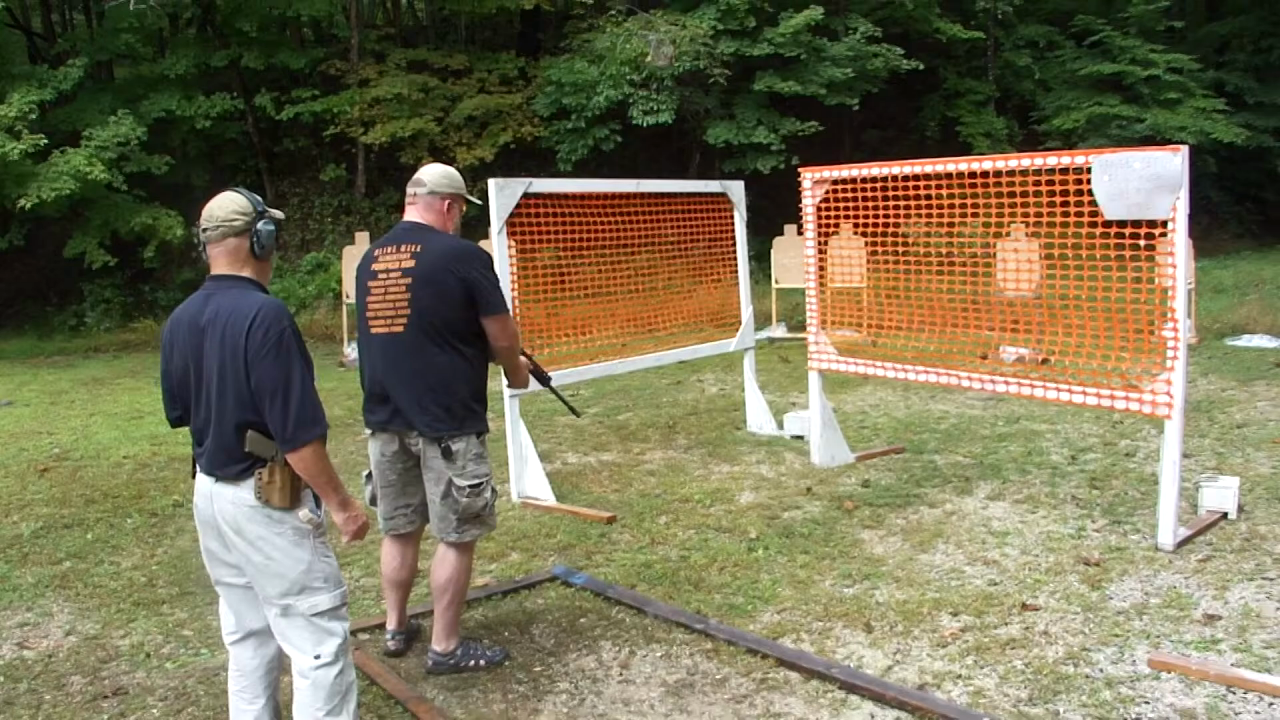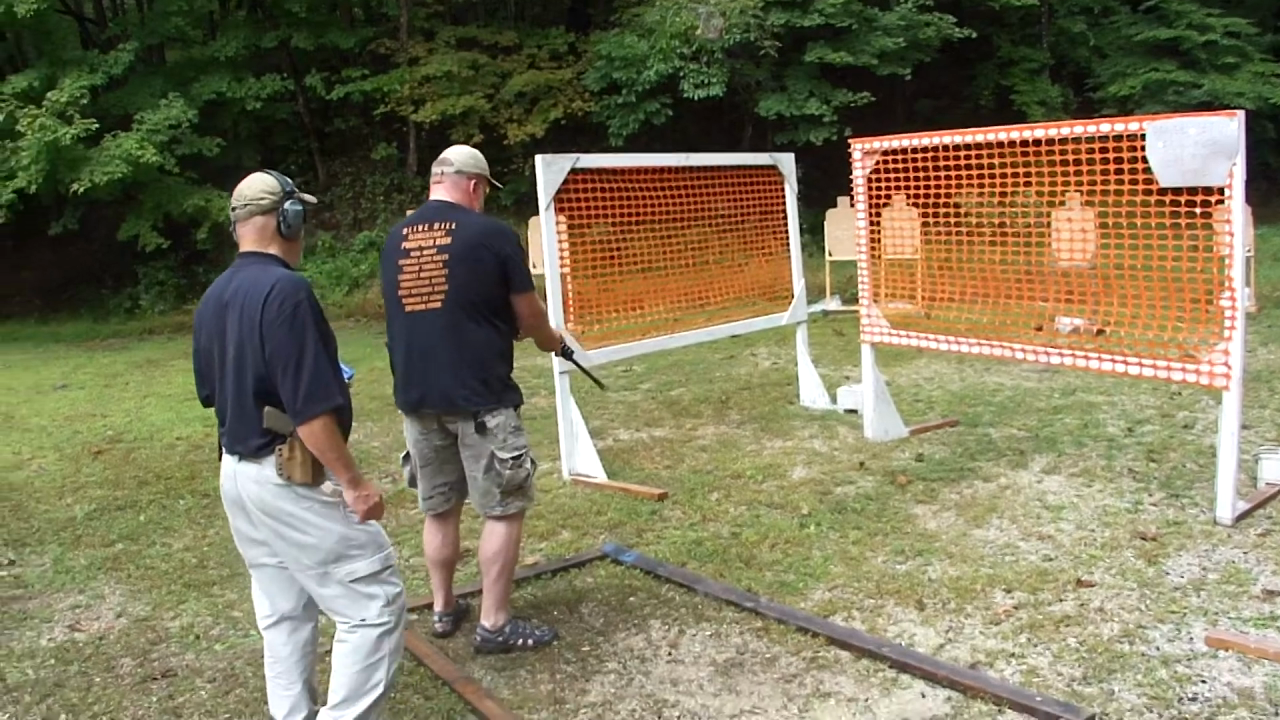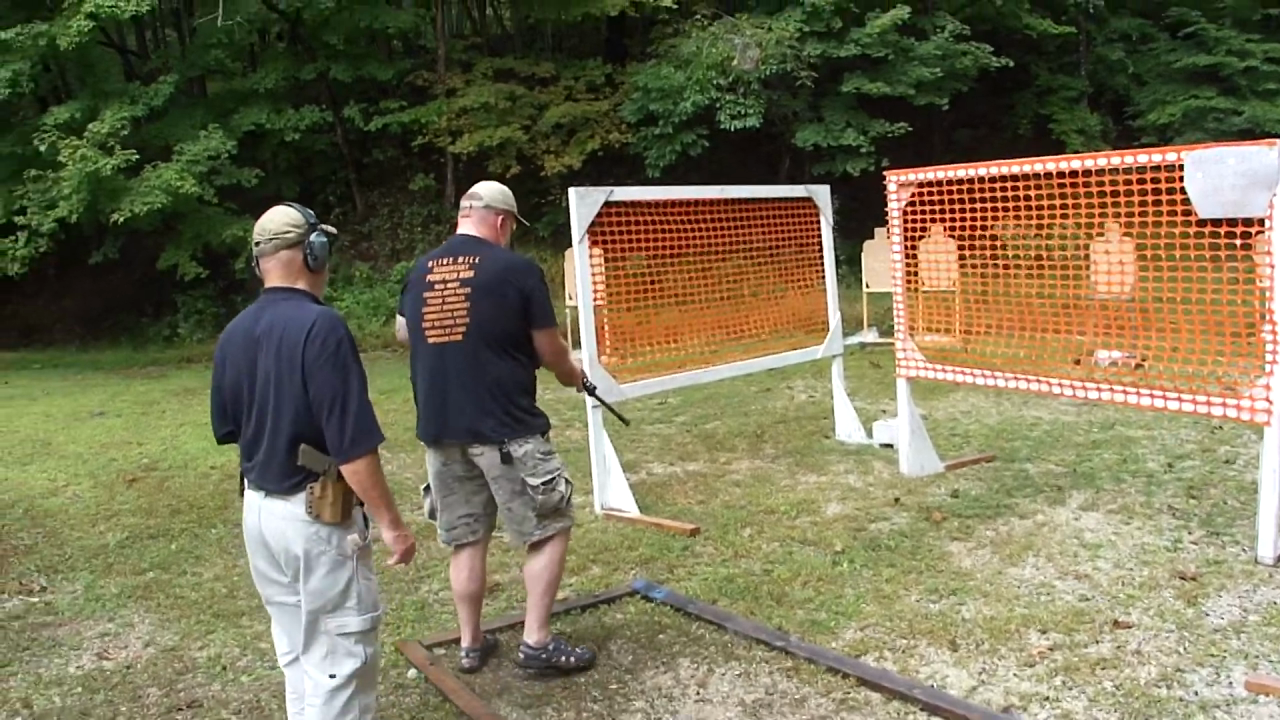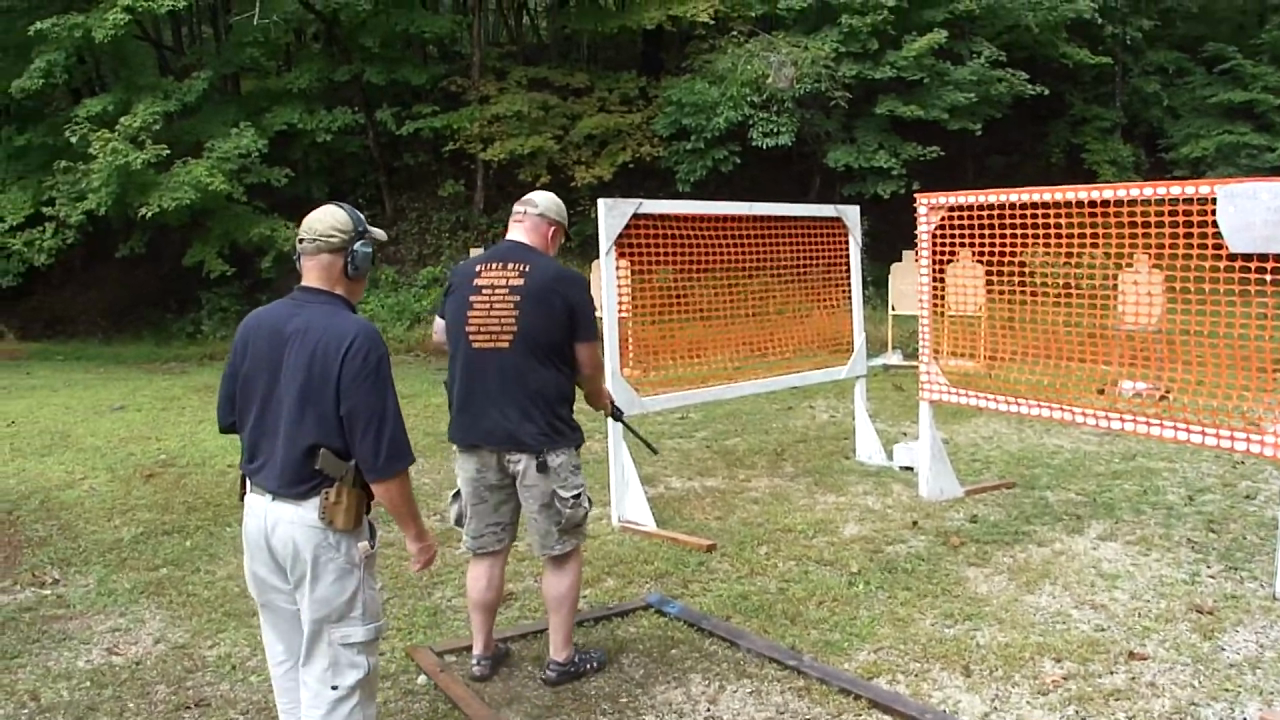
dt=0.3s
person 1, frame 1
left shoulder: (180, 320)
right shoulder: (264, 315)
left elbow: (179, 413)
right elbow: (297, 434)
right wrist: (341, 503)
left hip: (210, 494)
right hip: (268, 500)
left knee: (248, 632)
right knee: (321, 638)
person 1, frame 2
left shoulder: (212, 298)
right shoulder: (285, 289)
right elbow: (310, 408)
right wrist: (353, 482)
left hip: (238, 473)
right hip: (293, 478)
left knee: (281, 615)
right knee: (373, 600)
person 1, frame 3
left shoulder: (233, 333)
right shoulder: (320, 326)
left elbow: (226, 428)
right elbow: (352, 443)
right wrist: (389, 521)
left hip: (258, 509)
right hip: (317, 516)
left knee: (297, 651)
right knee: (341, 657)
person 1, frame 4
left shoulder: (254, 325)
right shoulder: (356, 337)
left elbow: (230, 418)
right elbow: (383, 460)
right wrist: (416, 534)
left hip: (259, 510)
right hip: (323, 523)
left knee: (288, 654)
right knee: (339, 666)
person 2, frame 1
left shoulder: (371, 258)
right shoulder: (464, 256)
right elbow: (503, 339)
right wrist: (517, 371)
left hip: (385, 419)
right hip: (448, 422)
left knee: (398, 530)
right knee: (457, 536)
left ankle: (395, 628)
right ankle: (446, 646)
person 2, frame 2
left shoulder: (394, 239)
right shoulder: (493, 233)
right elbow: (528, 313)
right wrist: (548, 339)
left hip: (418, 397)
right hip: (483, 398)
left knee: (438, 508)
right knee: (503, 511)
left ankle: (443, 609)
right ankle: (494, 624)
person 2, frame 3
left shoulder: (419, 272)
right shoulder: (517, 269)
left elbow: (405, 335)
right elbow: (549, 350)
right wrist: (571, 374)
left hip: (441, 431)
right hip: (508, 431)
left knee: (464, 542)
right knee: (549, 530)
left ankle: (471, 644)
right ankle: (537, 642)
person 2, frame 4
left shoulder: (462, 275)
right shoulder: (565, 281)
left elbow: (439, 336)
right elbow: (589, 365)
right wrist: (598, 395)
left hip: (475, 437)
right hip: (543, 440)
left knee: (485, 550)
right knee: (561, 552)
left ankle: (482, 652)
right ankle: (561, 658)
